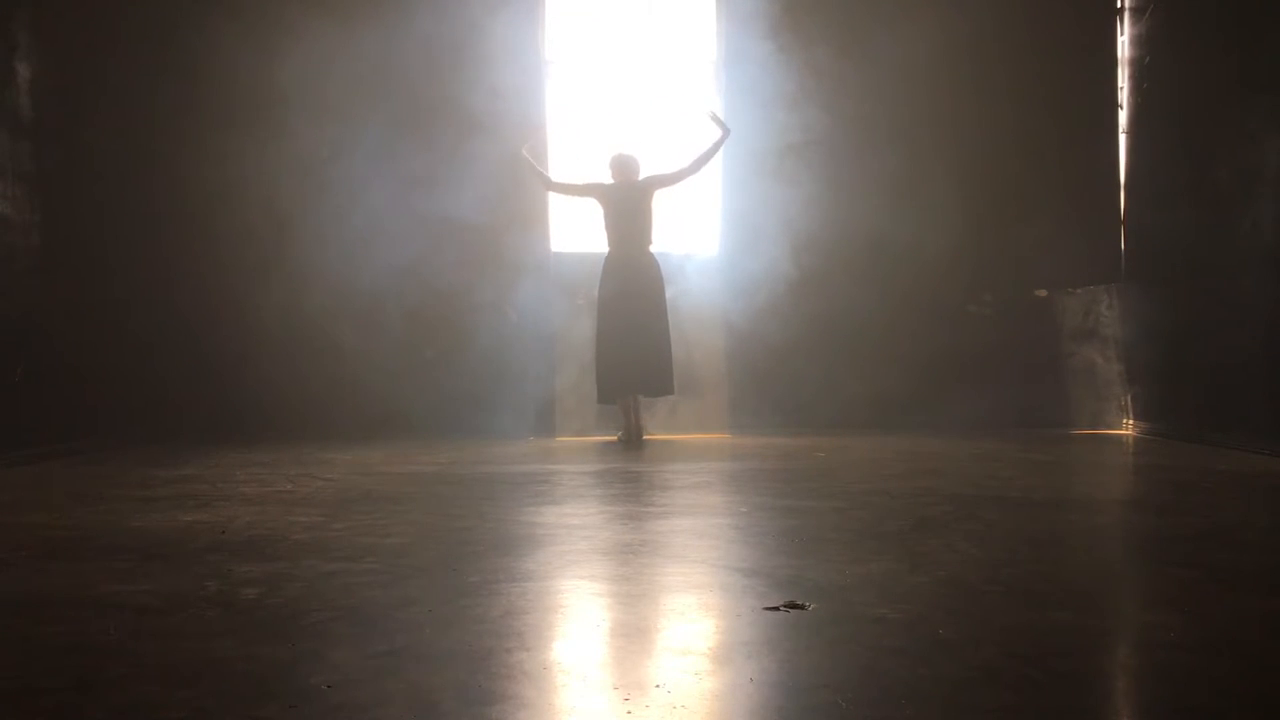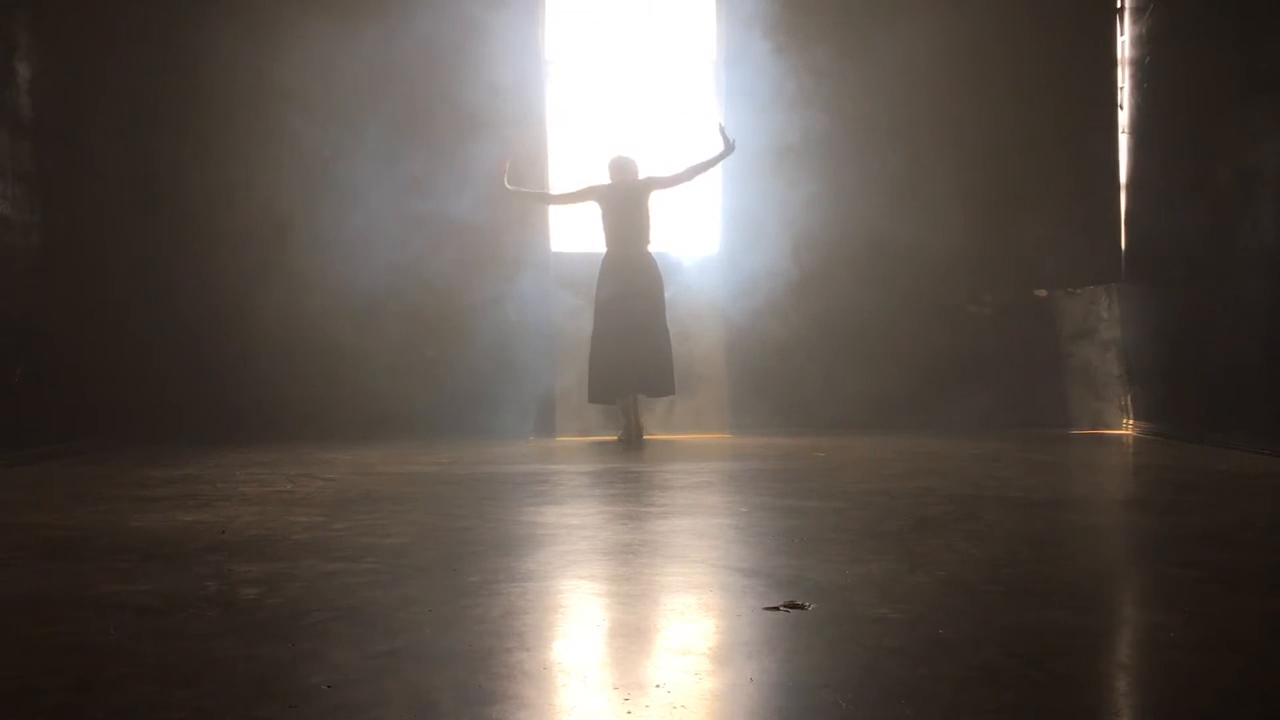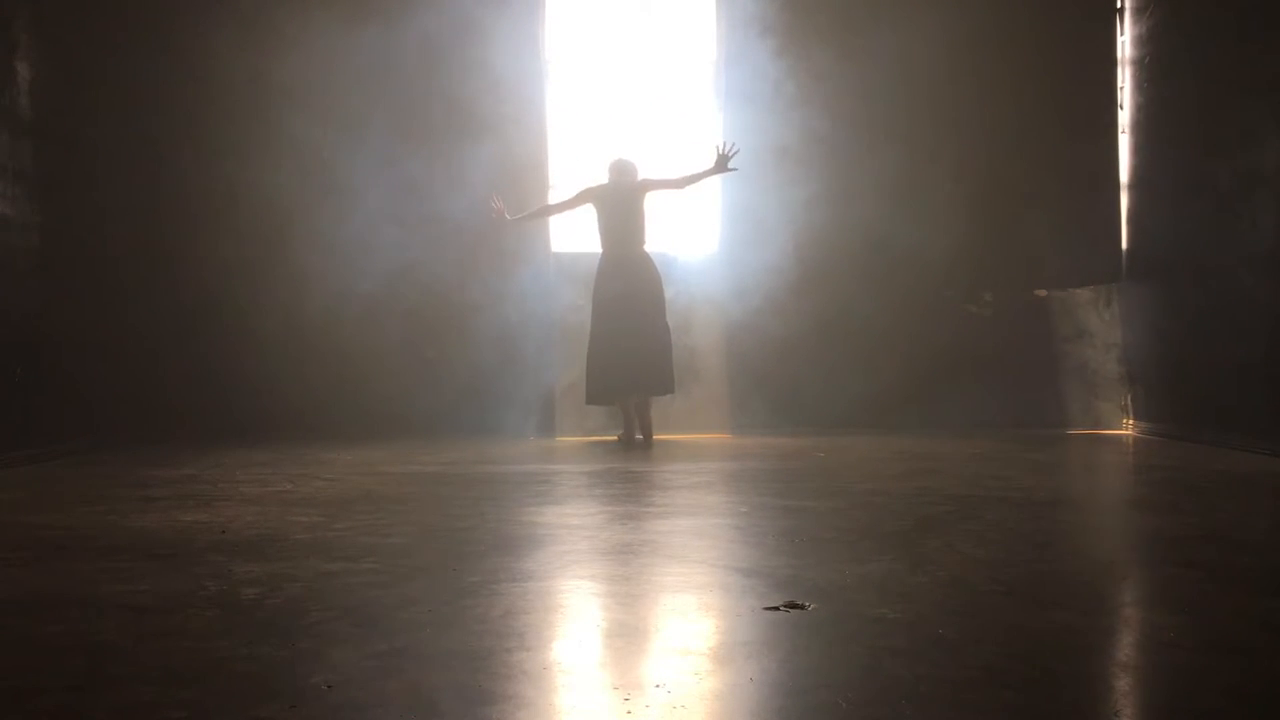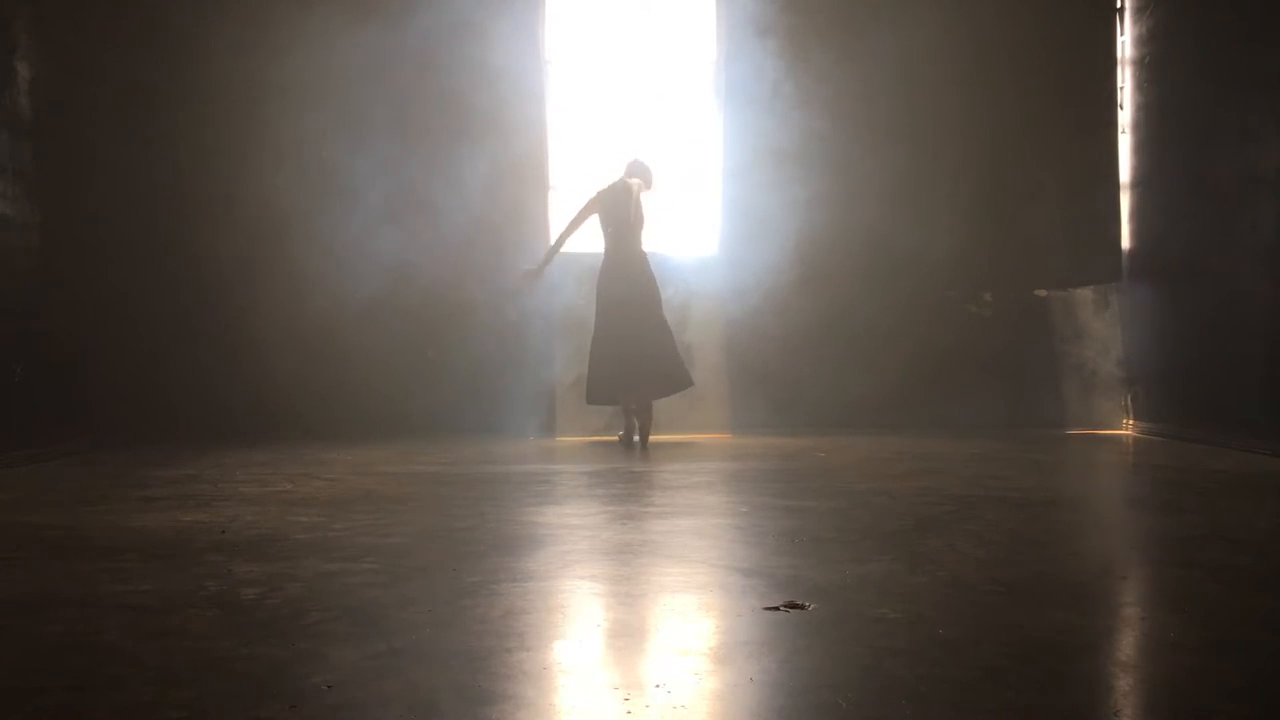
dt=0.5s
person 1, frame 1
left shoulder: (602, 191)
right shoulder: (647, 186)
left elbow: (551, 185)
right elbow: (691, 168)
left wrist: (527, 156)
right wrist: (722, 136)
left hip: (616, 272)
right hip: (645, 271)
left knee: (617, 346)
right knee: (646, 343)
left ankle: (629, 425)
right ankle: (636, 422)
person 1, frame 2
left shoulder: (600, 192)
right shoulder: (644, 186)
left elbow: (552, 198)
right elbow: (686, 174)
left wrist: (513, 189)
right wrist: (723, 154)
left hip: (614, 272)
right hip: (643, 270)
left knee: (616, 345)
right knee: (644, 342)
left ankle: (629, 424)
right ankle: (635, 421)
person 1, frame 3
left shoulder: (596, 192)
right shoulder: (639, 186)
left elbow: (551, 209)
right elbow: (680, 182)
left wrist: (512, 219)
right wrist: (713, 170)
left hip: (611, 271)
right hip: (640, 269)
left knee: (614, 345)
right knee: (648, 340)
left ankle: (629, 424)
right ankle: (643, 417)
person 1, frame 4
left shoulder: (603, 197)
right shoulder: (629, 187)
left elbow: (564, 236)
right elbow: (632, 186)
left wrist: (542, 265)
left hip: (612, 271)
right hip: (633, 269)
left knee: (616, 346)
right knee: (646, 343)
left ankle: (630, 424)
right ankle: (642, 420)
